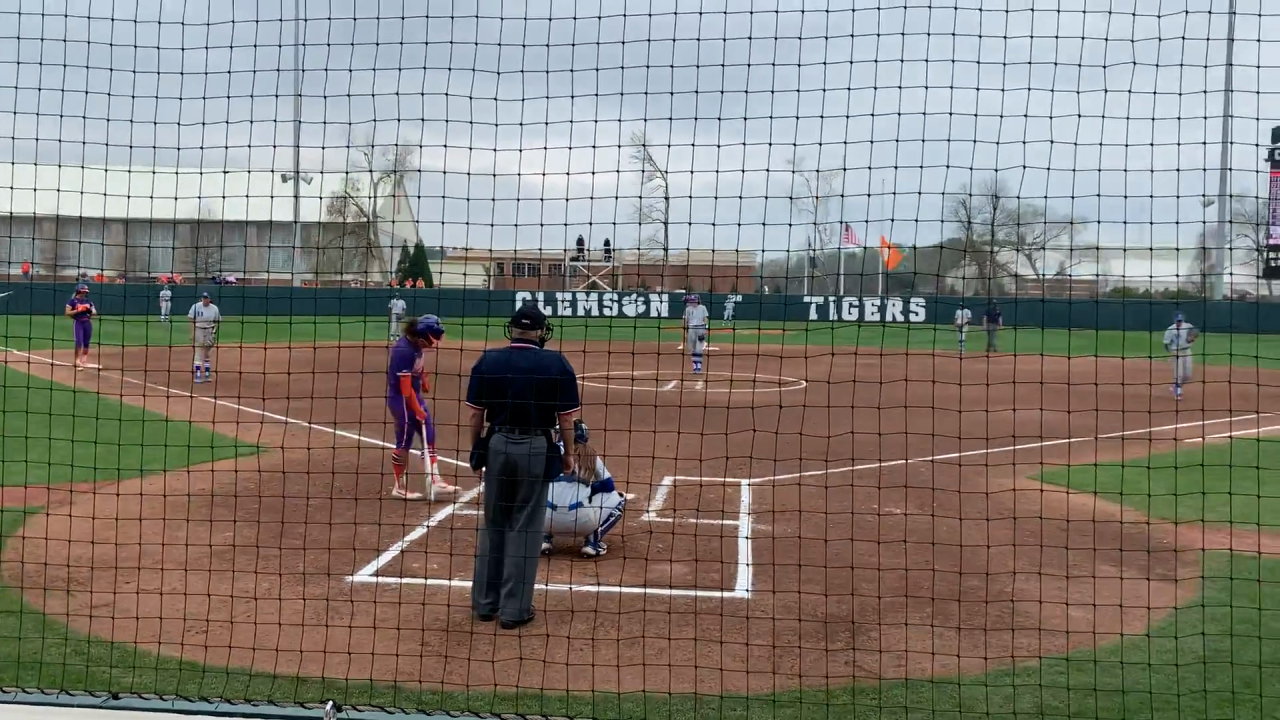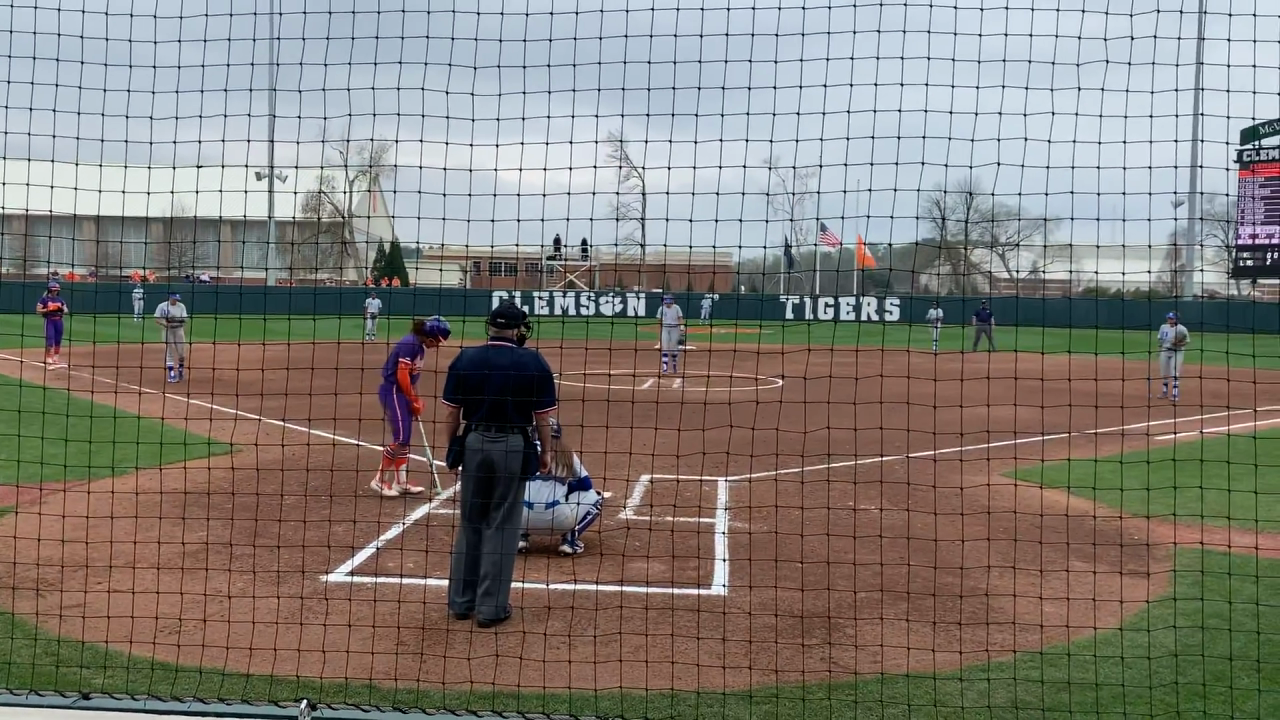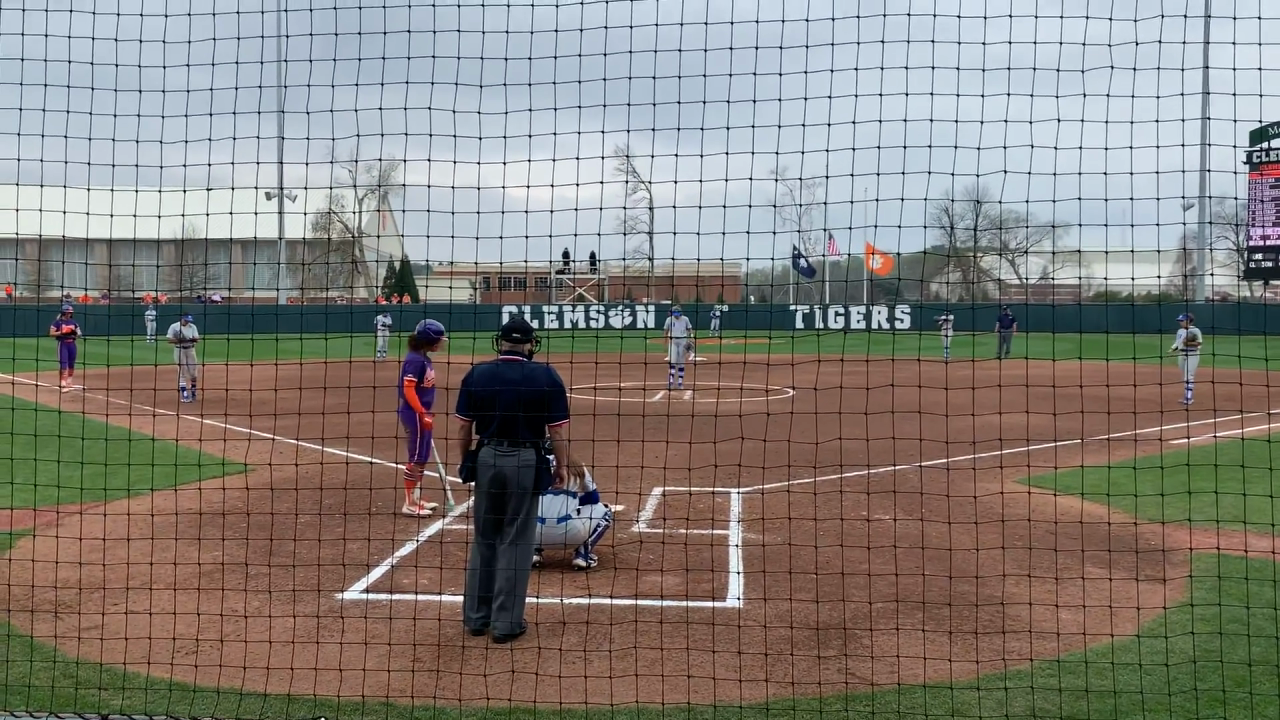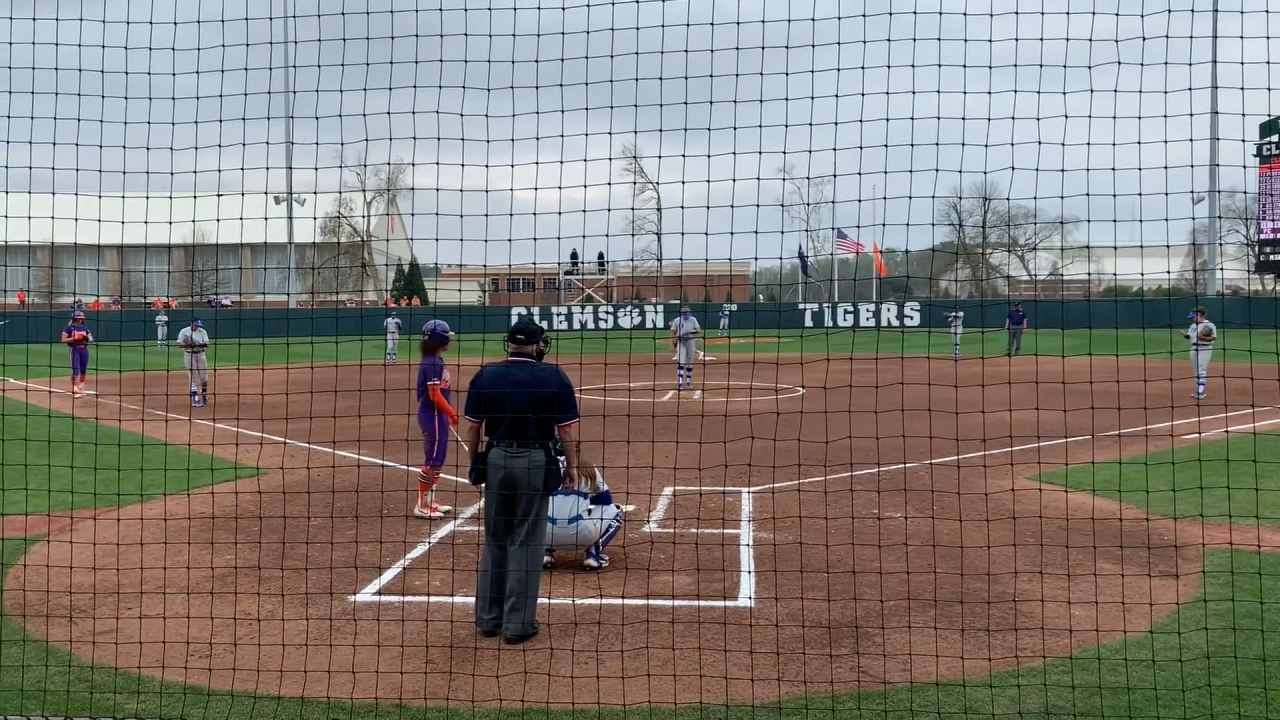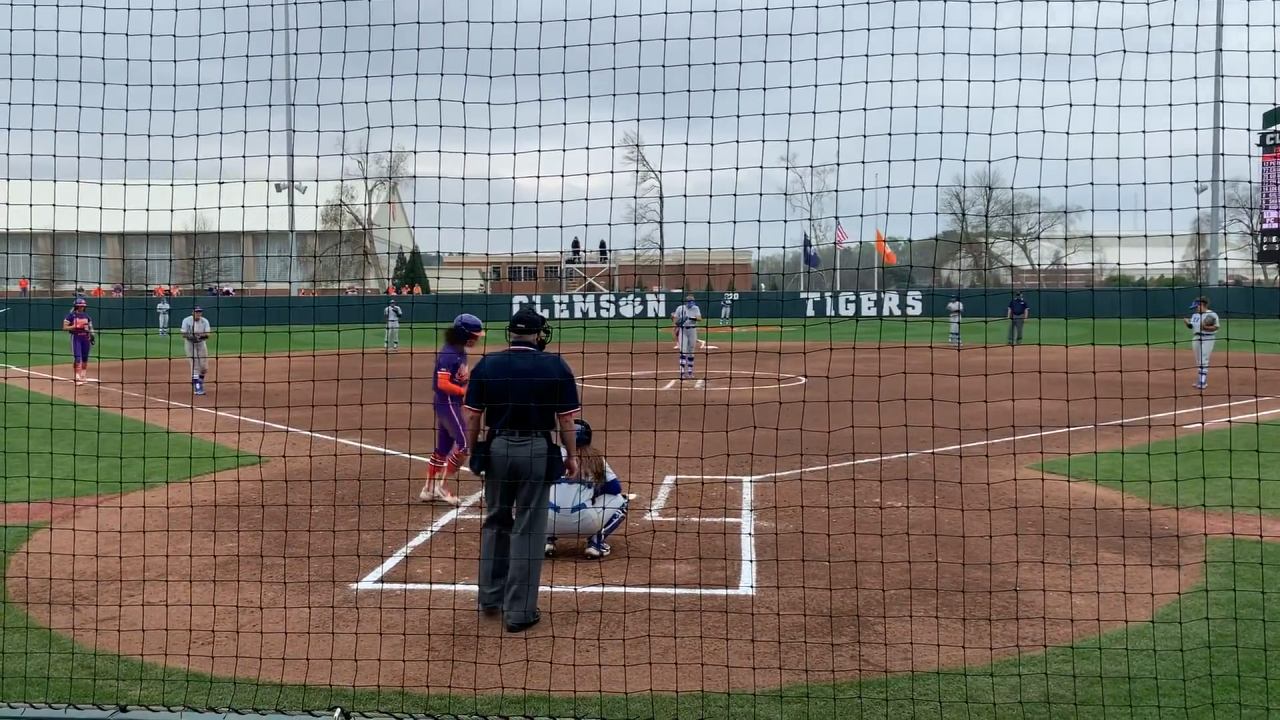
dt=1s
person 1, frame 1
left shoulder: (487, 360)
right shoulder: (556, 363)
left elbow: (475, 414)
right elbow: (565, 417)
left wrist: (476, 451)
right wrist: (568, 453)
left hip: (497, 446)
right hip: (536, 449)
left knee: (493, 524)
right knee: (525, 527)
left ankle: (485, 602)
right ankle: (514, 608)
person 1, frame 2
left shoulder: (464, 359)
right shoulder: (533, 362)
left elbow: (452, 413)
right elbow: (542, 416)
left wrist: (453, 449)
right wrist: (545, 451)
left hip: (474, 444)
right hip: (513, 447)
left knee: (469, 523)
right knee: (502, 526)
left ankle: (461, 601)
right ankle: (491, 607)
person 1, frame 3
left shoulder: (477, 374)
right shoulder: (545, 376)
left elbow: (464, 426)
right elbow: (557, 430)
left wrist: (465, 462)
right wrist: (561, 466)
left hip: (487, 459)
right hip: (526, 462)
left knee: (483, 538)
right knee: (516, 541)
left ankle: (476, 617)
right ankle: (506, 622)
person 1, frame 4
left shoulder: (485, 375)
right shoulder: (554, 376)
left elbow: (472, 427)
right elbow: (566, 430)
left wrist: (474, 464)
right wrist: (571, 465)
left hip: (496, 460)
right hip: (535, 462)
left knee: (494, 540)
right knee: (527, 542)
left ankle: (488, 618)
right ankle: (518, 623)
person 1, frame 5
left shoulder: (486, 365)
right shoulder: (555, 365)
left elbow: (472, 416)
right elbow: (566, 419)
left wrist: (473, 453)
right wrist: (571, 455)
left hip: (497, 449)
right hip: (537, 450)
left knee: (496, 522)
right knee: (529, 530)
left ankle: (491, 597)
right ankle: (519, 611)
person 2, frame 1
left shoulder: (416, 344)
right shoulder: (404, 350)
right elbow: (405, 386)
left wrist: (423, 376)
right wrist: (417, 410)
left hip: (415, 395)
right hip: (401, 399)
left knee: (429, 437)
right knee: (404, 442)
left ankle: (435, 482)
right ankle: (399, 487)
person 2, frame 2
left shoulder: (419, 346)
right shoulder: (410, 344)
right elbow: (402, 374)
left wrist: (416, 399)
right wrist: (413, 400)
left hip: (402, 393)
right hip: (392, 392)
left knee: (405, 439)
right knee: (400, 438)
left ankle: (400, 482)
right ankle: (379, 481)
person 2, frame 3
left shoulder: (423, 358)
right shoulder: (415, 359)
right elbow: (408, 390)
right wrist: (422, 414)
left hip: (421, 412)
right hip: (415, 413)
left knee: (423, 457)
right knee: (416, 458)
left ankle: (416, 499)
right ankle: (409, 504)
person 2, frame 4
left shoulder: (435, 360)
right shoulder: (432, 363)
right elbow: (435, 395)
left wrist: (448, 414)
right wrist: (452, 414)
left hip: (437, 415)
right hip: (432, 415)
left knee: (438, 459)
right knee: (432, 460)
left ankle: (430, 501)
right ankle: (421, 505)
person 2, frame 5
left shoulder: (460, 352)
right shoulder: (449, 353)
right elbow: (443, 383)
right wrist: (466, 392)
left hip: (450, 403)
right hip: (447, 403)
left knee: (443, 447)
right knee: (464, 444)
left ankle: (429, 489)
right ankle: (441, 484)
